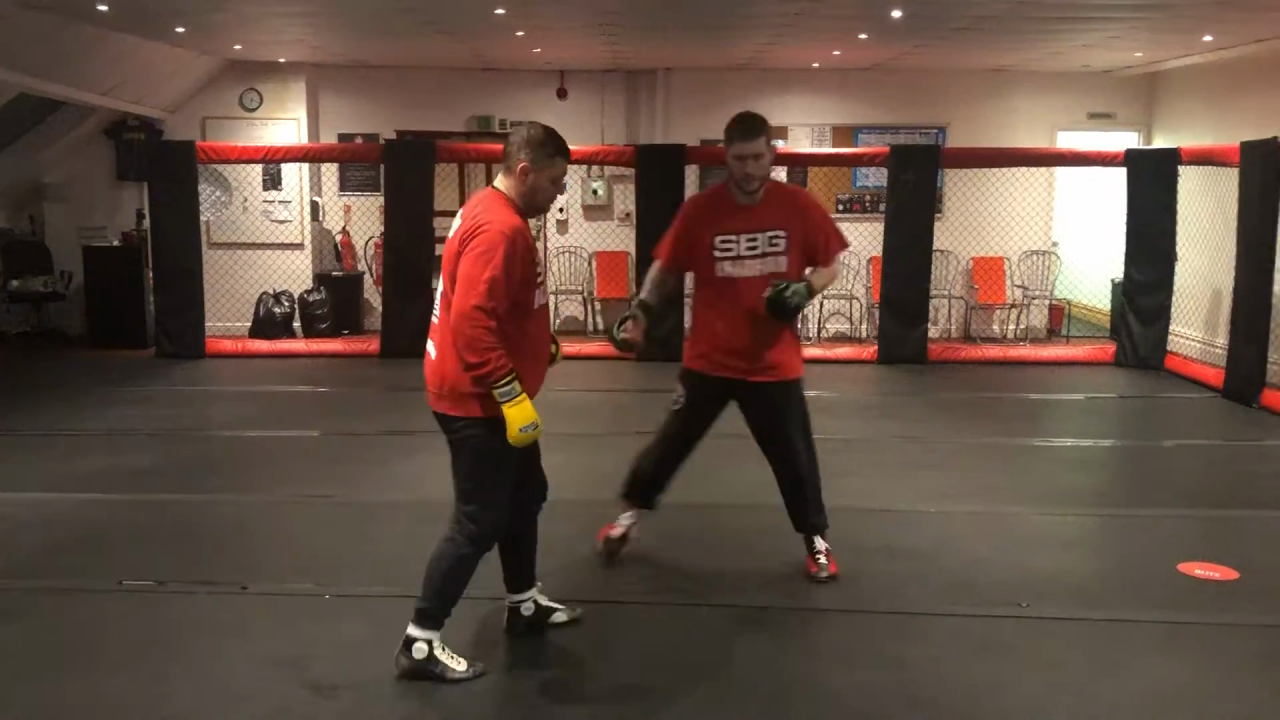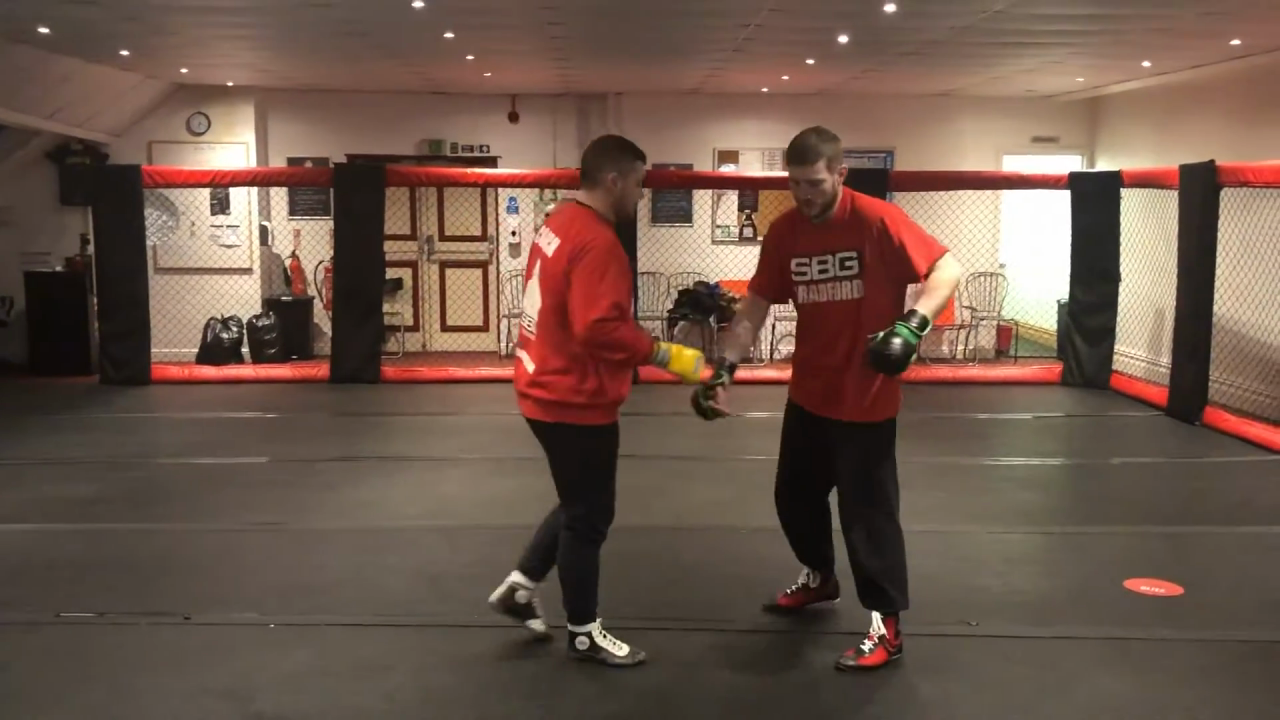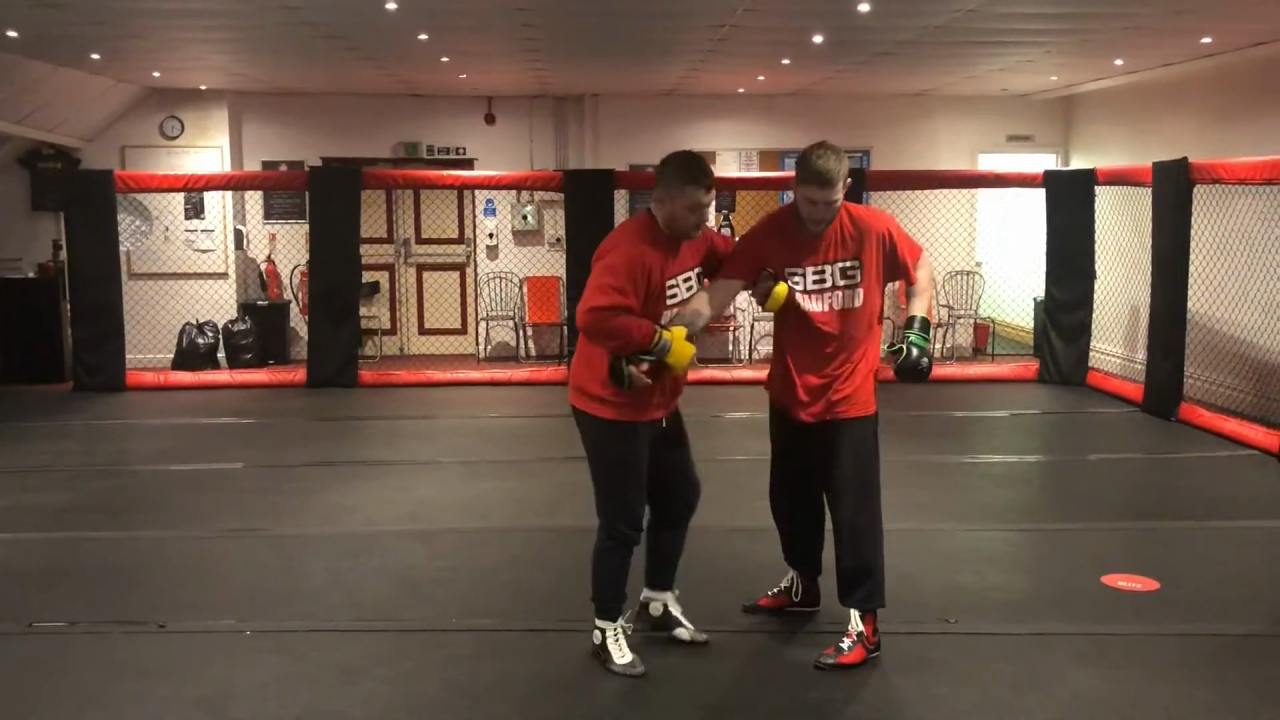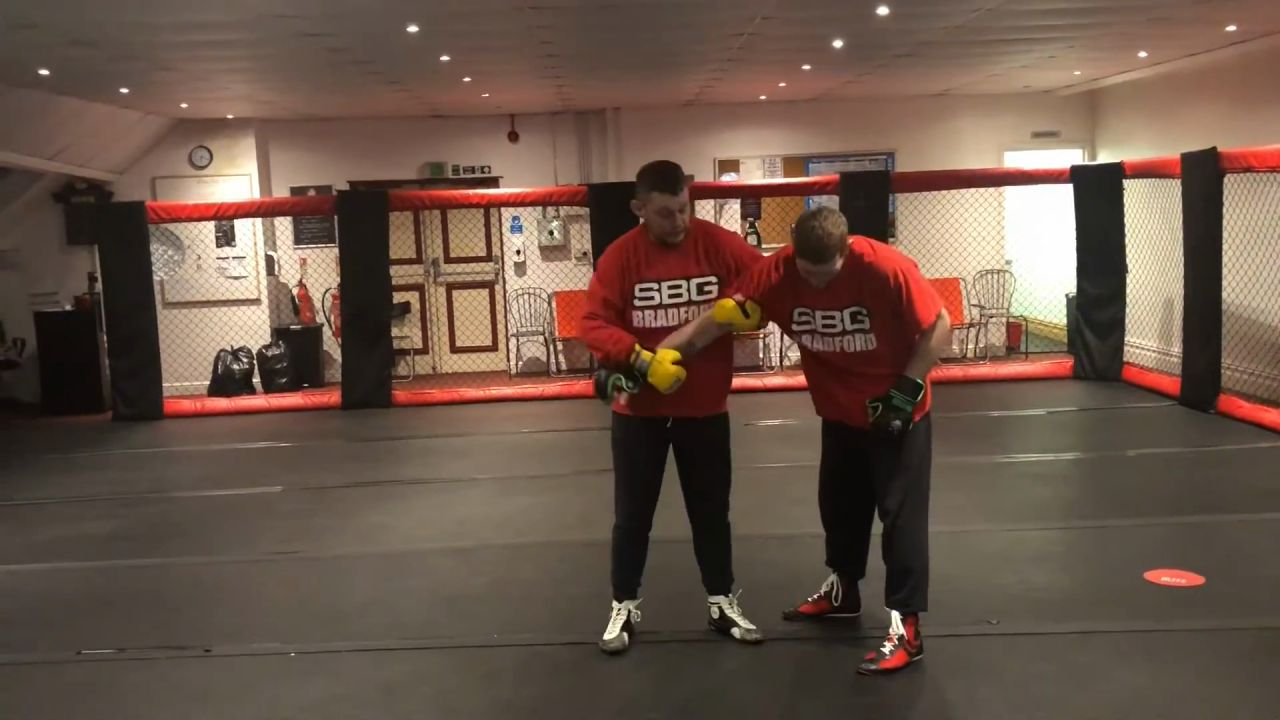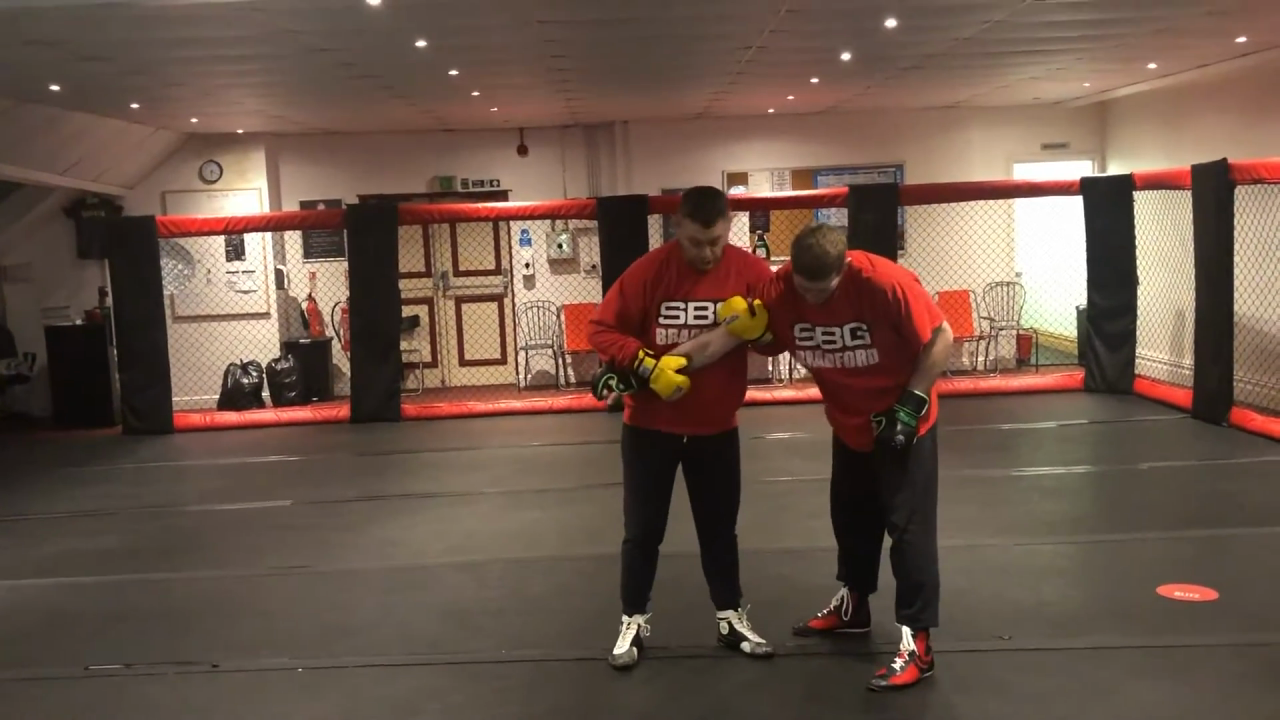
dt=1s
person 1, frame 1
left shoulder: (488, 210)
right shoulder: (500, 229)
right elbow: (474, 323)
left wrist: (541, 336)
right wrist: (513, 398)
left hip: (484, 395)
right hip: (477, 400)
left knee: (524, 494)
right knee: (481, 518)
left ankle: (524, 602)
right ankle: (421, 641)
person 1, frame 2
left shoulder: (559, 223)
right shoulder: (597, 243)
right elbow: (600, 330)
right wrist: (669, 357)
left hip: (550, 390)
right hip: (575, 404)
left knee: (579, 504)
right knee: (588, 516)
left ankle: (520, 587)
right ankle: (582, 632)
person 1, frame 3
left shoulder: (695, 234)
right shoulder: (630, 247)
right elbow: (596, 316)
right wrist: (664, 344)
left hip: (660, 403)
right hip: (611, 405)
left knee: (681, 497)
right knee: (621, 522)
left ankle: (658, 601)
right ankle: (608, 628)
person 1, frame 4
left shoulder: (717, 243)
right shoulder: (621, 256)
right elbow: (593, 323)
right wrist: (644, 362)
left hip: (705, 410)
right hip: (639, 411)
left knee: (712, 512)
right knee: (632, 515)
left ankle: (722, 604)
right ankle: (624, 607)
person 1, frame 5
left shoulder: (750, 271)
right shoulder: (650, 270)
right elbow: (602, 329)
right wrist: (649, 366)
left hip: (716, 427)
right hip: (650, 425)
left knee: (719, 527)
right knee: (643, 529)
left ankle: (731, 619)
right ankle: (633, 622)
person 2, frame 1
left shoulder: (800, 206)
right shoulder: (701, 209)
left elbow: (833, 259)
right elbow: (667, 265)
left wrist: (805, 288)
right wrist: (643, 310)
left hip: (773, 362)
right hip: (708, 360)
left knee: (794, 457)
right knee: (670, 445)
left ankle: (814, 538)
right ankle: (629, 514)
person 2, frame 2
left shoulder: (876, 220)
right shoulder: (783, 232)
left elbow: (947, 269)
right elbow: (756, 308)
left wrist: (911, 326)
right wrist: (723, 370)
left hip: (867, 398)
right hip: (807, 395)
left knee: (868, 510)
right knee: (794, 495)
left ankle: (886, 625)
right ankle: (819, 578)
person 2, frame 3
left shoulder: (875, 229)
right shoulder: (767, 236)
left elbow: (920, 272)
right elbow: (716, 294)
left wrist: (916, 329)
left hip: (850, 397)
right hip: (789, 396)
left knee: (854, 509)
right knee: (790, 498)
left ankle: (864, 623)
right ankle: (802, 583)
person 2, frame 4
left shoulder: (887, 268)
right shoulder: (777, 273)
left elbow: (938, 326)
right elbow: (717, 320)
left wrist: (905, 391)
left hip: (898, 410)
right hip: (839, 412)
left knee: (902, 511)
right knee: (839, 504)
left ankle: (906, 626)
right ankle: (842, 589)
person 2, frame 5
left shoulder: (886, 283)
right shoulder: (780, 290)
left elbow: (940, 339)
right elbow: (725, 335)
left wrist: (910, 405)
left hip: (904, 424)
right hip: (849, 426)
left knee: (909, 526)
right knee: (850, 518)
left ankle: (916, 642)
right ankle: (852, 605)
